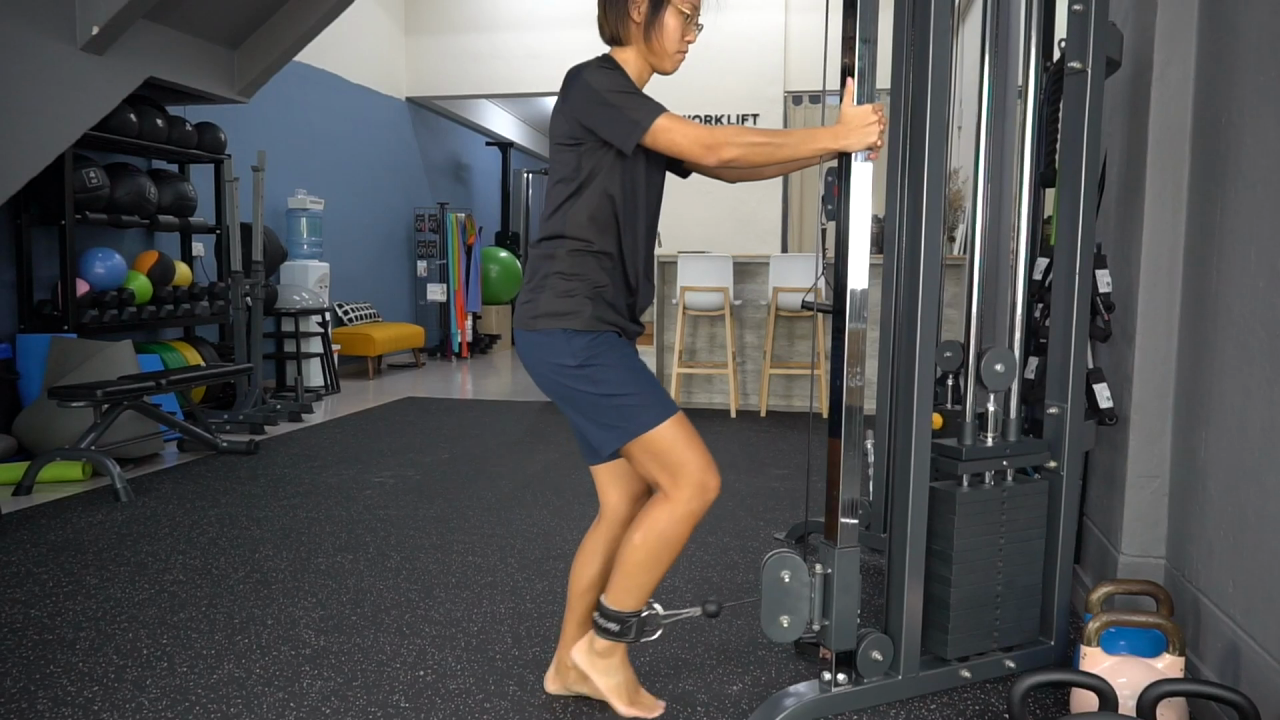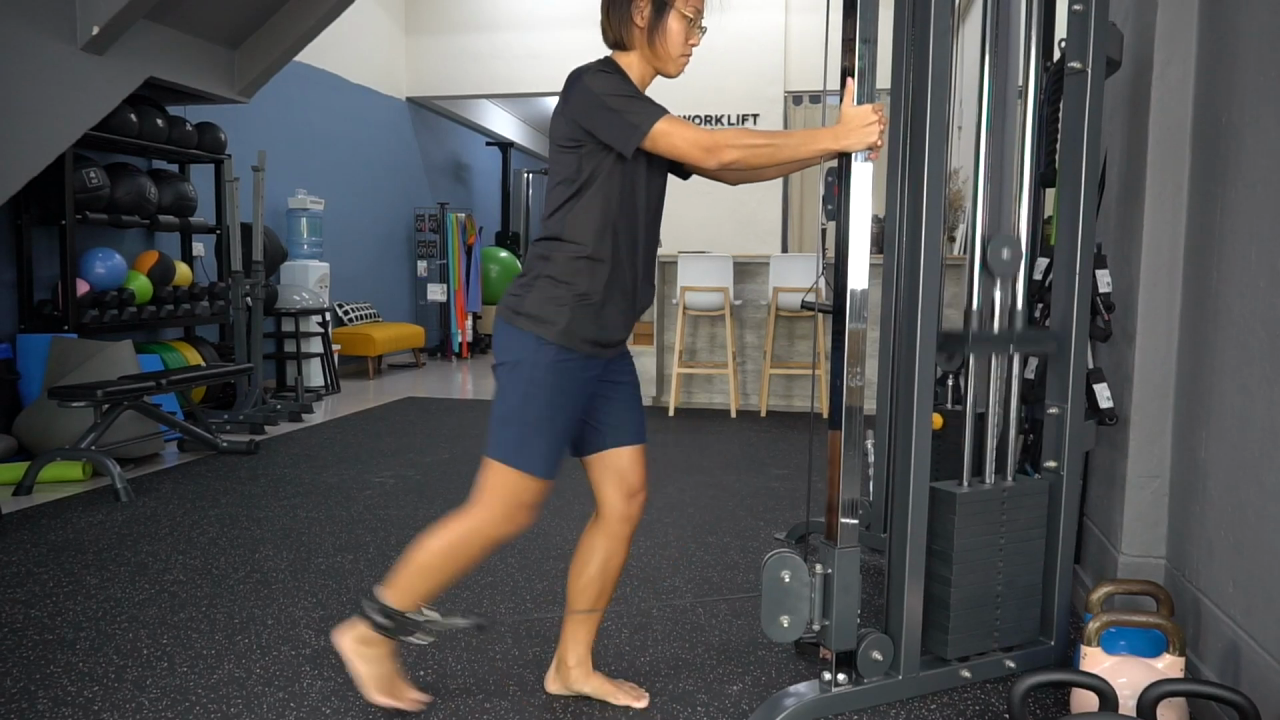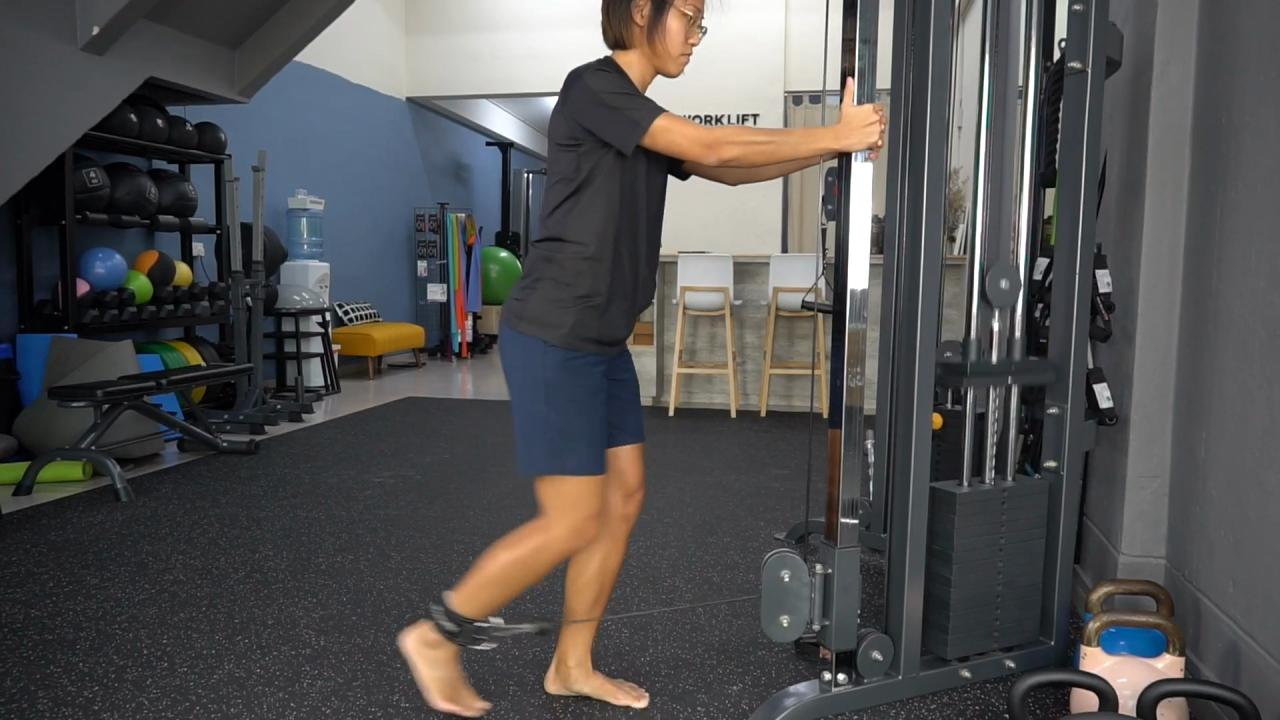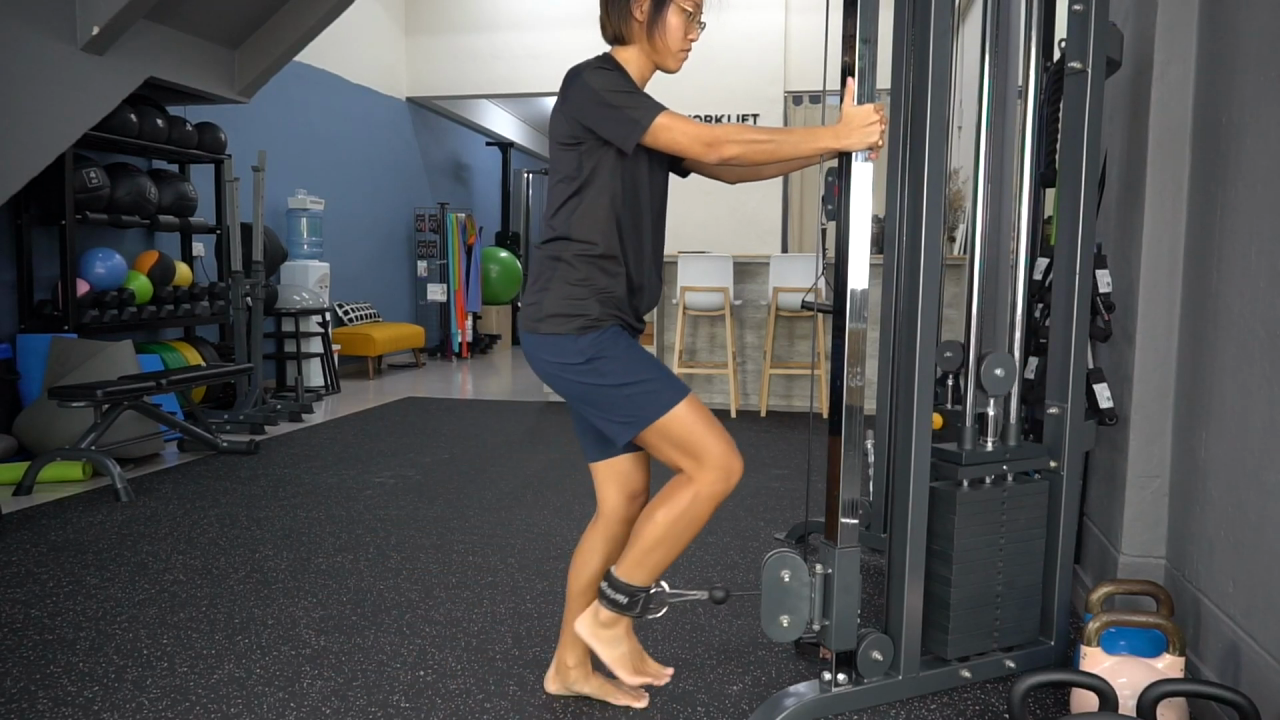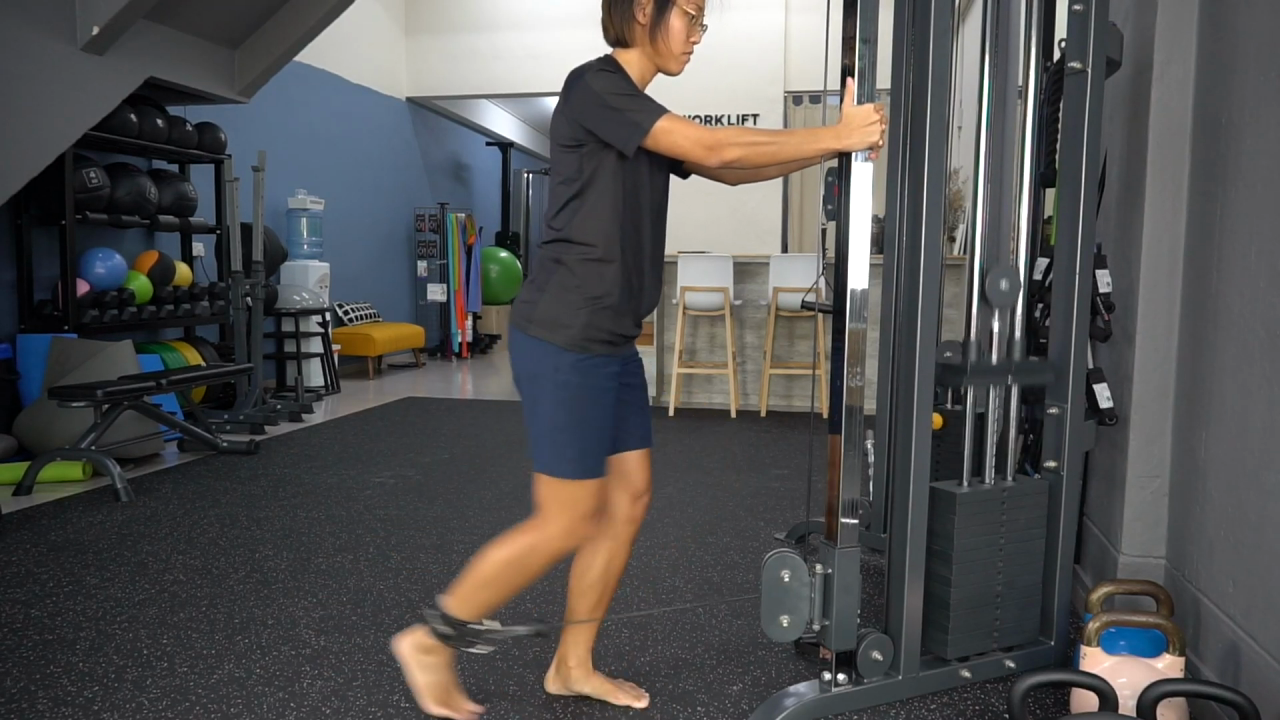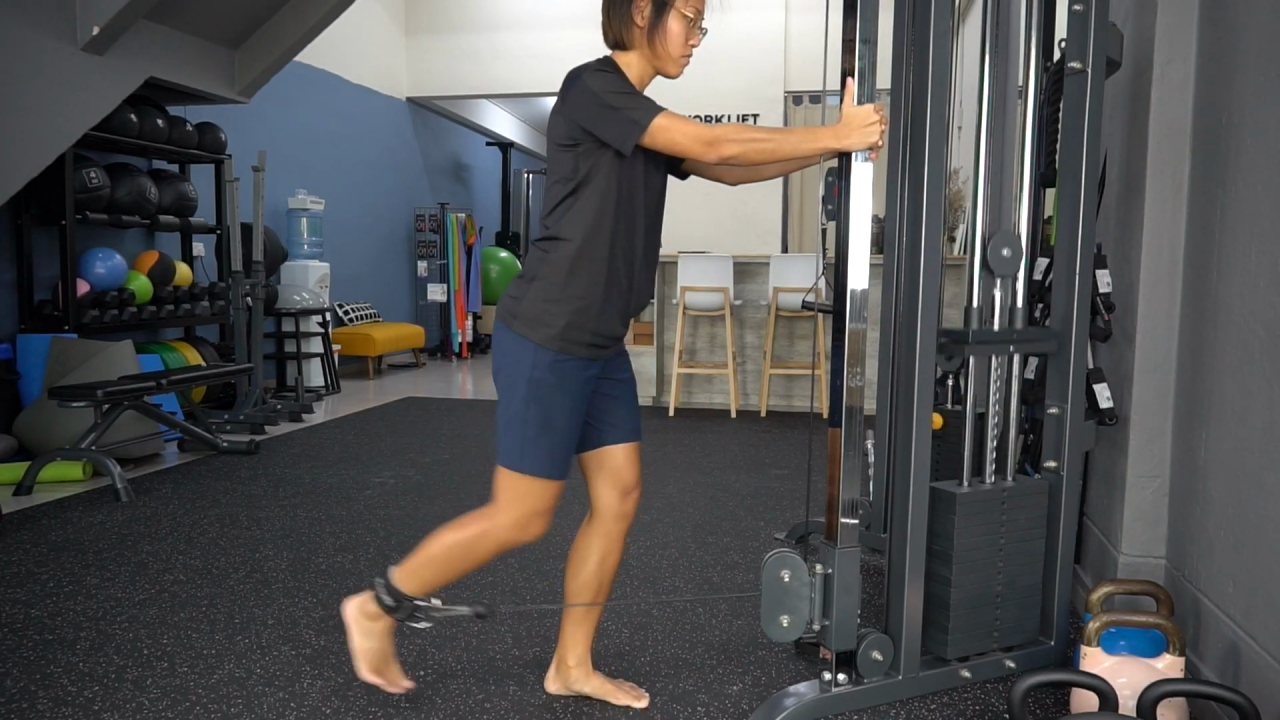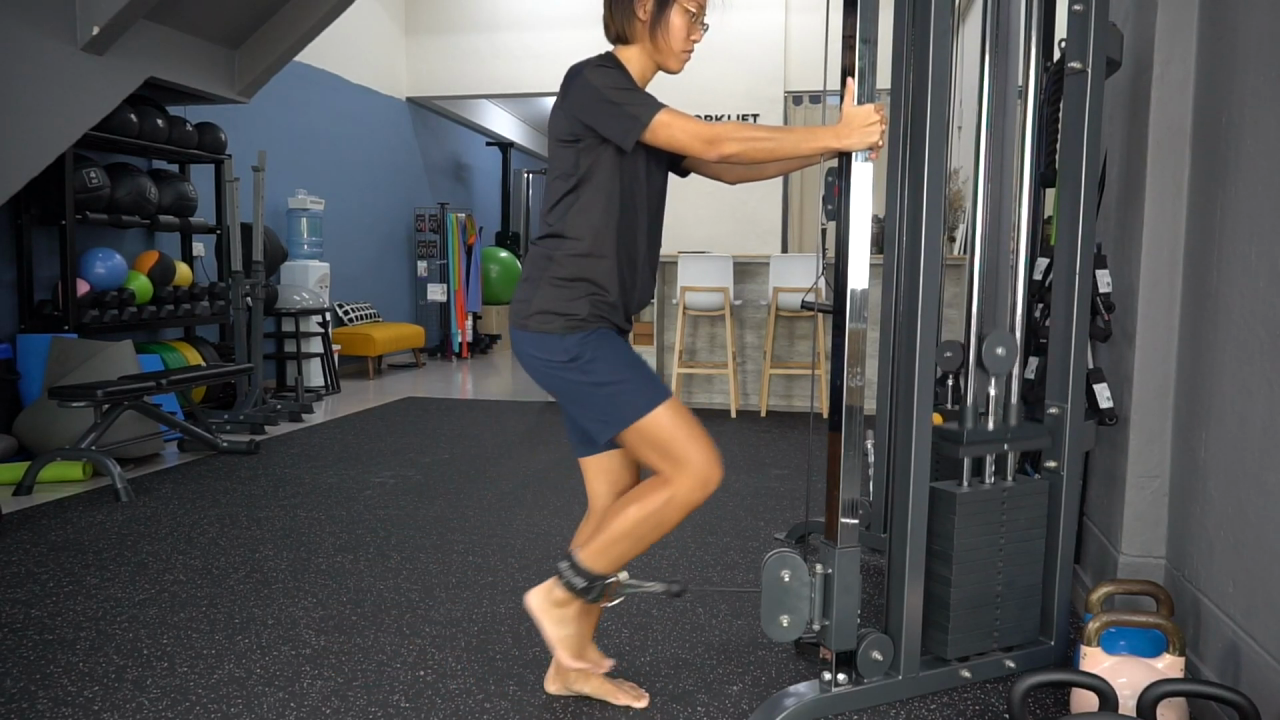
dt=0.7s
person 1, frame 1
left shoulder: (638, 115)
right shoulder: (591, 84)
left elbow: (726, 169)
right elbow: (712, 148)
left wrist: (837, 140)
right wrist: (835, 137)
left hip: (599, 330)
right hip: (569, 328)
left knee: (629, 502)
right knee: (692, 482)
right ankle: (606, 643)
person 1, frame 2
left shoulder: (639, 114)
right shoulder: (594, 88)
left elbow: (727, 170)
right elbow: (714, 151)
left wrist: (827, 144)
right wrist: (832, 137)
left hip: (600, 342)
right hip: (548, 333)
left knee: (625, 500)
right knee: (503, 513)
left ankle: (573, 665)
right ankle: (371, 629)
person 1, frame 3
left shoulder: (643, 117)
right shoulder: (593, 87)
left elbow: (726, 170)
right elbow: (711, 148)
left wrist: (829, 144)
right wrist: (833, 137)
left hip: (600, 340)
right hip: (554, 336)
left knee: (624, 499)
right knee: (572, 523)
right ankle: (437, 634)
person 1, frame 4
left shoulder: (639, 112)
right shoulder: (592, 84)
left elbow: (727, 168)
right elbow: (712, 147)
left wrist: (836, 141)
right wrist: (834, 136)
left hip: (599, 330)
right hip: (573, 327)
left knee: (626, 499)
right knee: (715, 466)
left ankle: (572, 665)
right ankle: (609, 614)
person 1, frame 5
left shoulder: (640, 114)
right shoulder: (593, 87)
left elbow: (727, 170)
right elbow: (715, 149)
left wrist: (830, 143)
right wrist: (837, 137)
left hip: (608, 339)
right hip: (564, 337)
left knee: (629, 500)
right knee: (567, 522)
right ankle: (433, 639)
person 1, frame 6
left shoulder: (640, 115)
right shoulder: (591, 87)
left elbow: (725, 170)
right elbow: (712, 145)
left wrist: (829, 145)
right wrist: (835, 137)
left hip: (598, 341)
right hip: (546, 337)
left knee: (618, 497)
right knee: (520, 517)
left ankle: (573, 665)
right ankle: (379, 608)
person 1, frame 7
left shoulder: (644, 115)
right shoulder: (593, 82)
left elbow: (726, 168)
right elbow: (711, 144)
left wrist: (833, 142)
right wrist: (834, 136)
left hip: (592, 329)
right hip: (563, 326)
left knee: (617, 498)
right knee: (694, 470)
left ankle: (571, 666)
right ankle: (561, 592)
